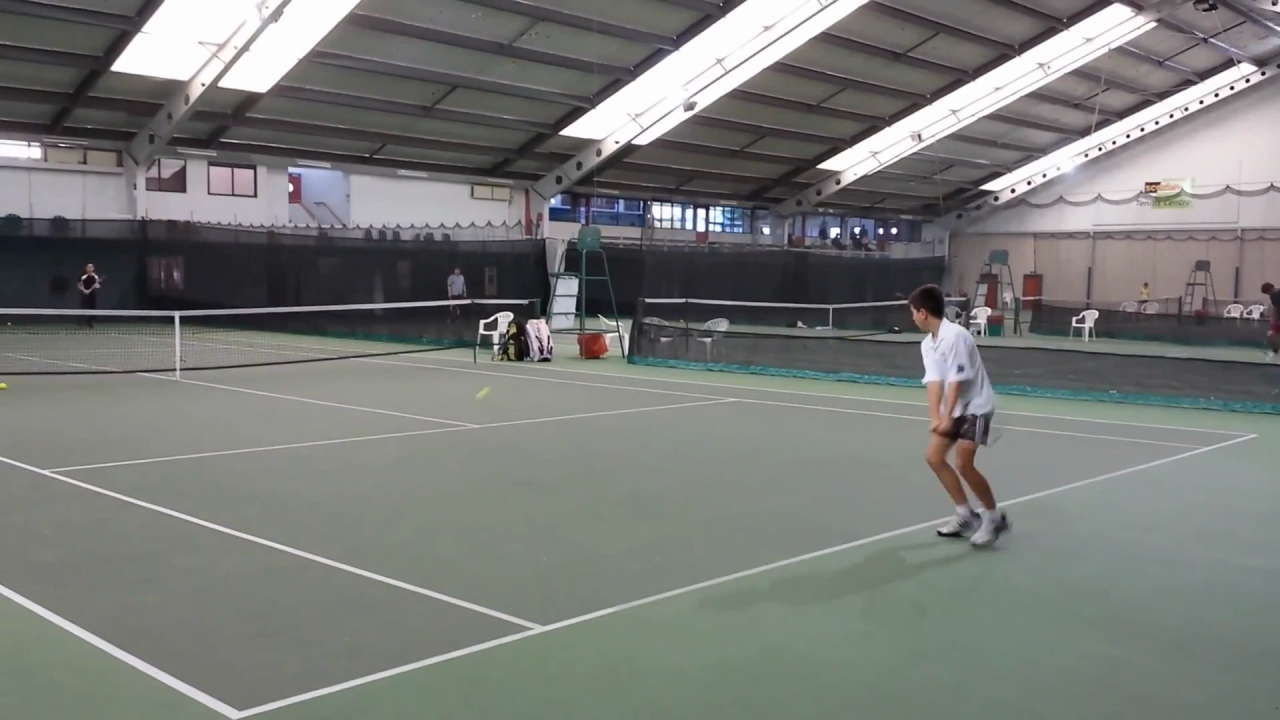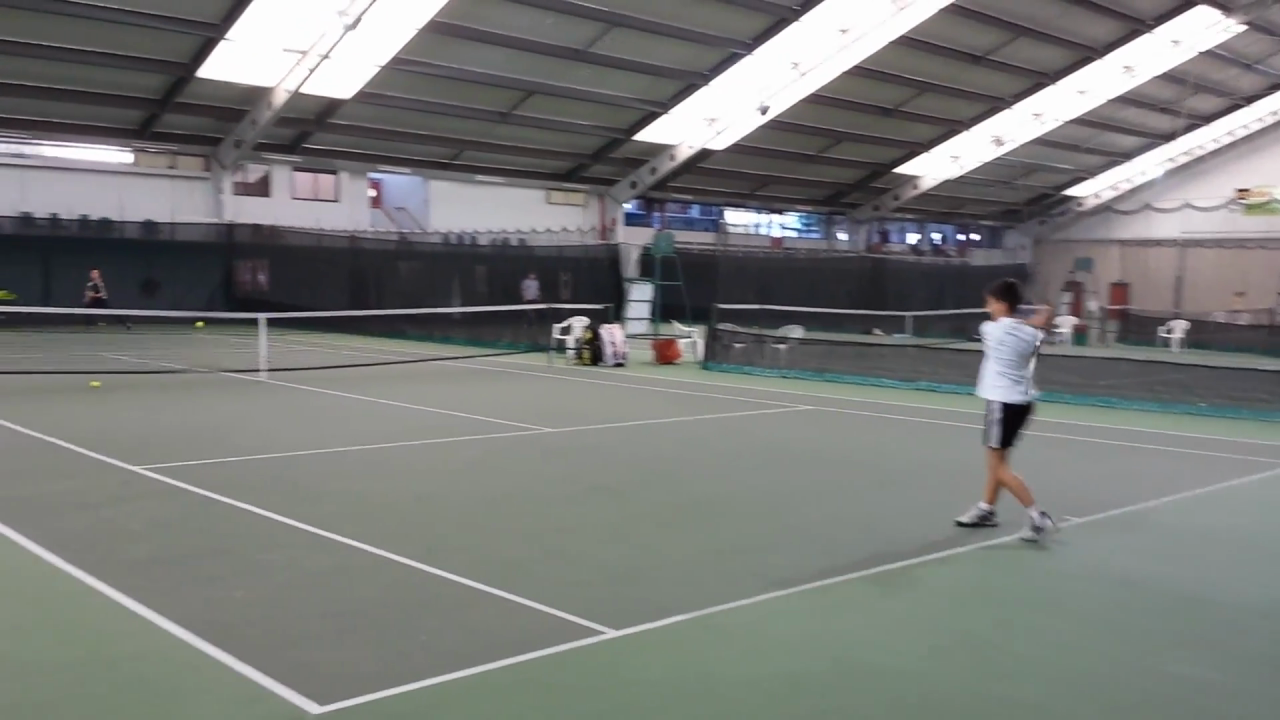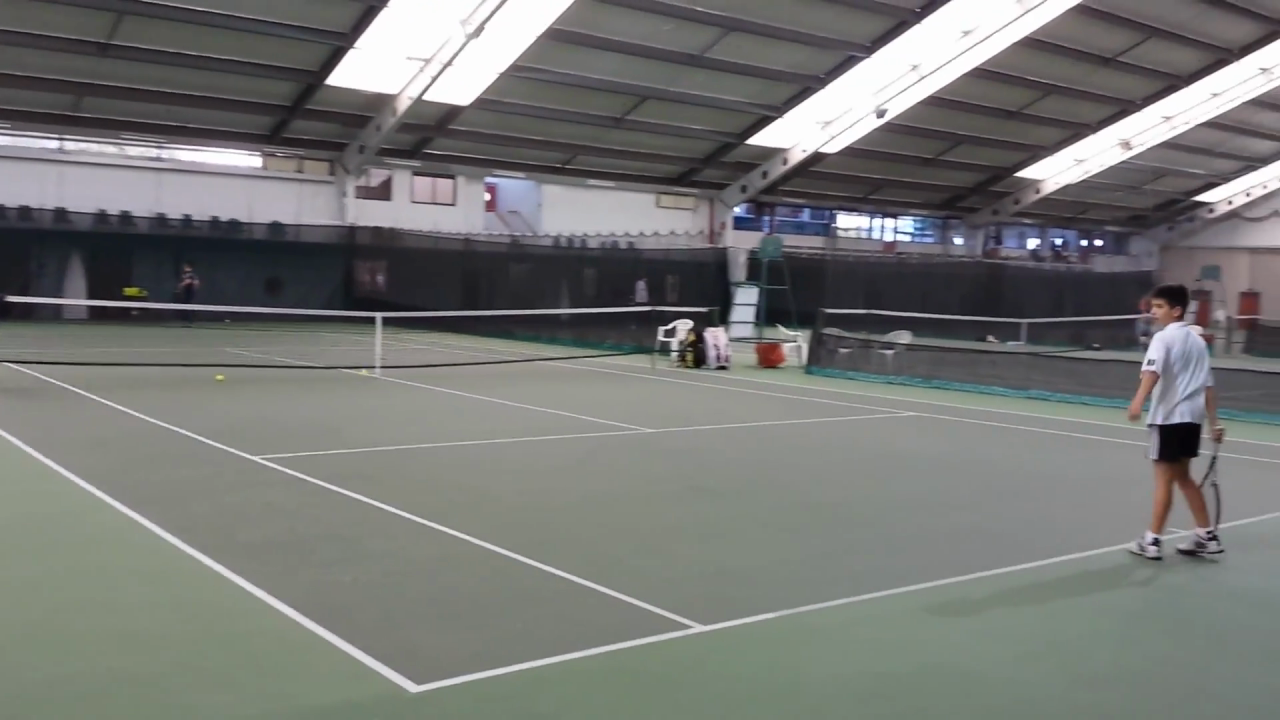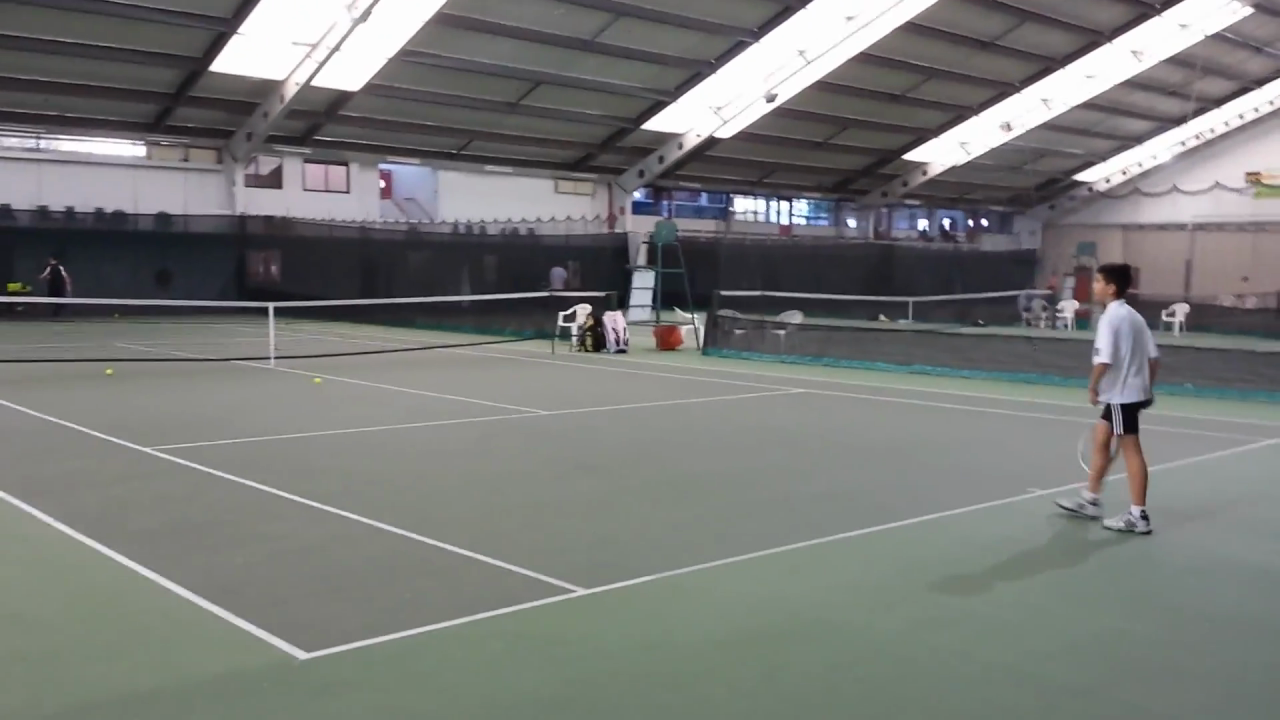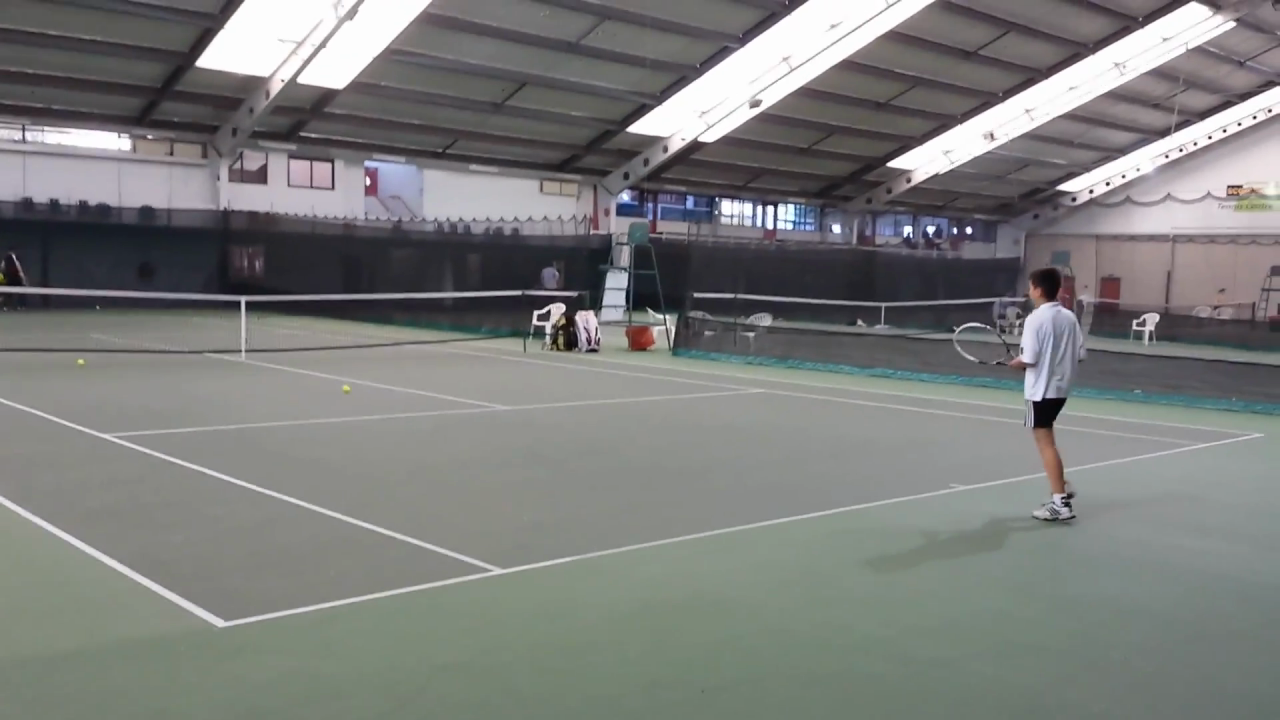
dt=1s
person 1, frame 1
left shoulder: (956, 335)
right shoulder: (927, 344)
left elbow: (958, 379)
right elbow: (932, 382)
left wrist: (948, 415)
right wrist: (935, 416)
left hip: (977, 407)
right hip: (951, 410)
left knee: (964, 464)
right knee: (934, 458)
left ankle: (994, 517)
right ankle: (966, 514)
person 1, frame 2
left shoulder: (989, 329)
right shoulder: (1031, 334)
left wrist: (1032, 322)
right wrist: (1038, 324)
left hip: (1002, 401)
right hip: (1023, 400)
left knee: (999, 464)
right knee: (997, 457)
left ankle: (1037, 515)
right ankle: (986, 509)
person 1, frame 3
left shoulder: (1164, 338)
right shoulder: (1197, 341)
left elbow: (1151, 372)
right elbow: (1207, 385)
left wrist: (1138, 401)
right wrist: (1214, 422)
left hip: (1169, 417)
right hip: (1192, 416)
left knee: (1163, 479)
right knee: (1182, 476)
left ankle: (1152, 541)
right ankle: (1207, 536)
person 1, frame 4
left shoulder: (1110, 318)
right shoulder: (1134, 316)
left elbow: (1103, 361)
right elbow: (1152, 357)
left wrist: (1093, 387)
right wrist: (1148, 388)
left hip: (1121, 395)
right hip: (1134, 392)
left knee: (1130, 451)
right knee: (1100, 442)
left ankle: (1139, 515)
right ankle: (1089, 499)
person 1, frame 5
left shoulder: (1035, 319)
right shoulder: (1070, 317)
left elbow: (1028, 359)
right elbow: (1079, 354)
left wrist: (1017, 363)
left hip: (1041, 389)
right hip: (1061, 388)
left knee: (1046, 444)
right knee: (1044, 439)
left ankle: (1061, 503)
right ankle: (1063, 488)
